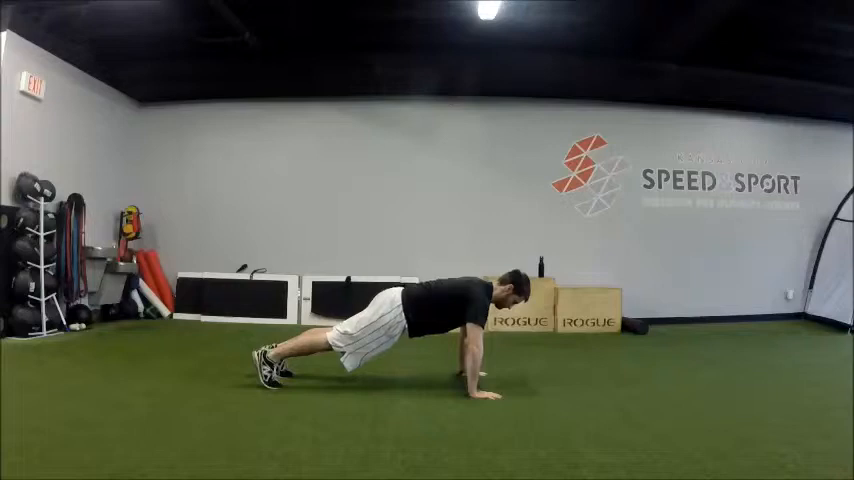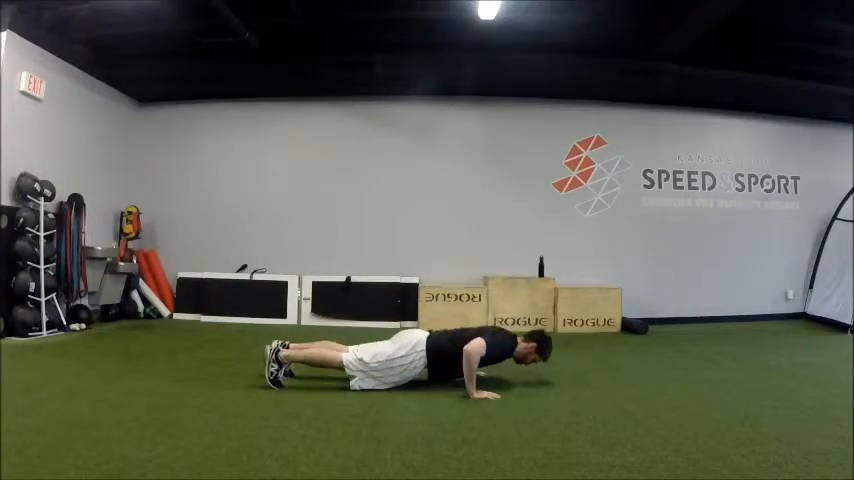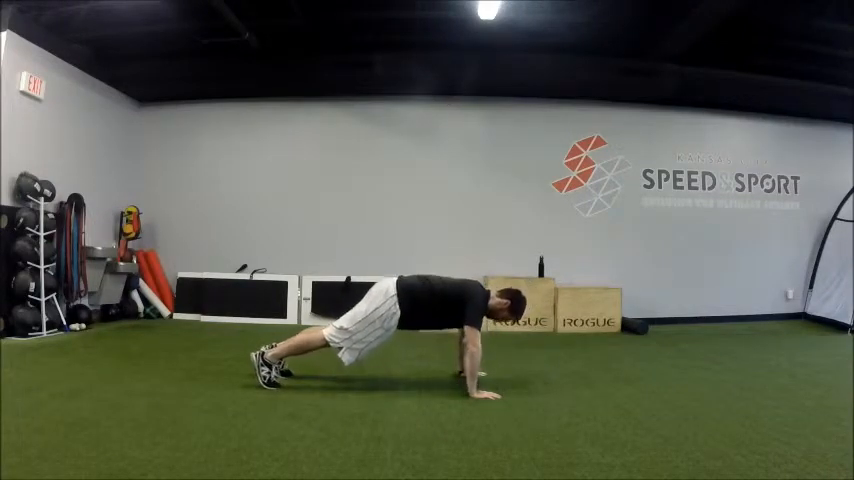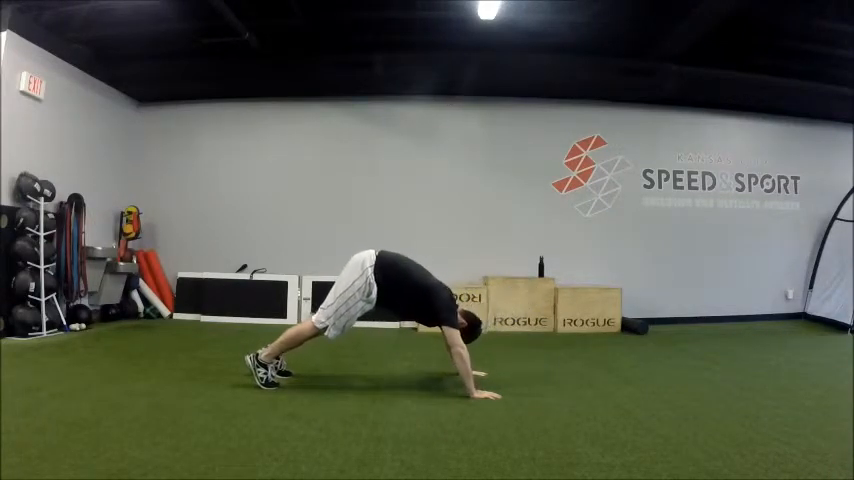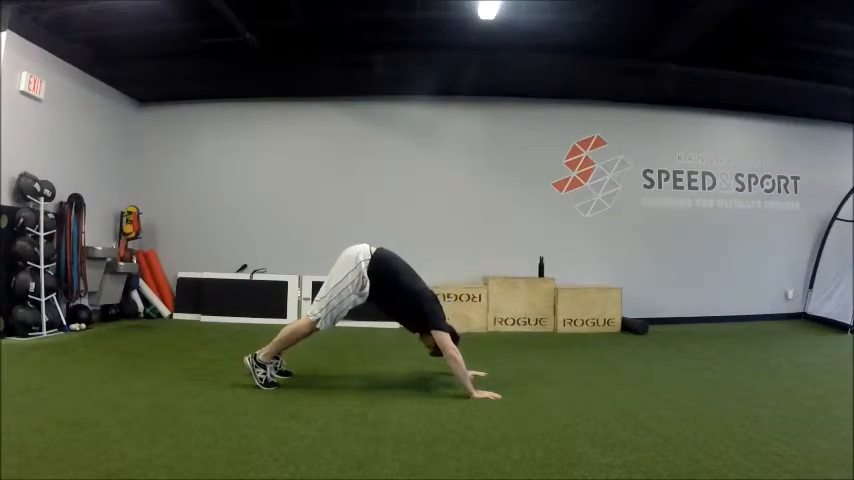
dt=1s
person 1, frame 1
left shoulder: (477, 291)
right shoulder: (479, 296)
left elbow: (465, 336)
right elbow: (475, 345)
left wrist: (463, 369)
right wrist: (474, 390)
left hip: (397, 305)
right hip: (397, 311)
left knee: (335, 337)
right knee: (335, 340)
left ankle: (275, 351)
right ankle: (272, 356)
person 1, frame 2
left shoulder: (500, 337)
right shoulder: (504, 344)
right elbow: (471, 350)
left wrist: (468, 371)
right wrist: (472, 391)
left hip: (418, 341)
right hip: (418, 354)
left knee: (347, 352)
right knee: (348, 362)
left ankle: (285, 348)
right ankle: (283, 356)
person 1, frame 3
left shoulder: (473, 295)
right shoulder: (478, 298)
left elbow: (463, 338)
right elbow: (473, 345)
left wrist: (464, 369)
right wrist: (473, 390)
left hip: (394, 297)
right hip: (393, 303)
left knee: (334, 332)
right knee: (333, 336)
left ankle: (276, 350)
right ankle: (269, 357)
person 1, frame 4
left shoulder: (441, 302)
right shoulder: (443, 303)
left elbow: (452, 346)
right elbow: (457, 347)
left wrist: (465, 370)
right wrist: (473, 391)
left hip: (372, 271)
right hip: (369, 272)
left knee: (322, 323)
right knee: (322, 322)
left ankle: (272, 356)
right ankle: (263, 359)
person 1, frame 5
left shoulder: (426, 311)
right shoulder: (429, 310)
left elbow: (449, 352)
right elbow: (450, 351)
left wrist: (461, 371)
right wrist: (472, 391)
left hip: (364, 263)
right hip: (362, 266)
left knee: (318, 320)
right knee: (317, 318)
left ankle: (272, 357)
right ankle: (261, 358)
